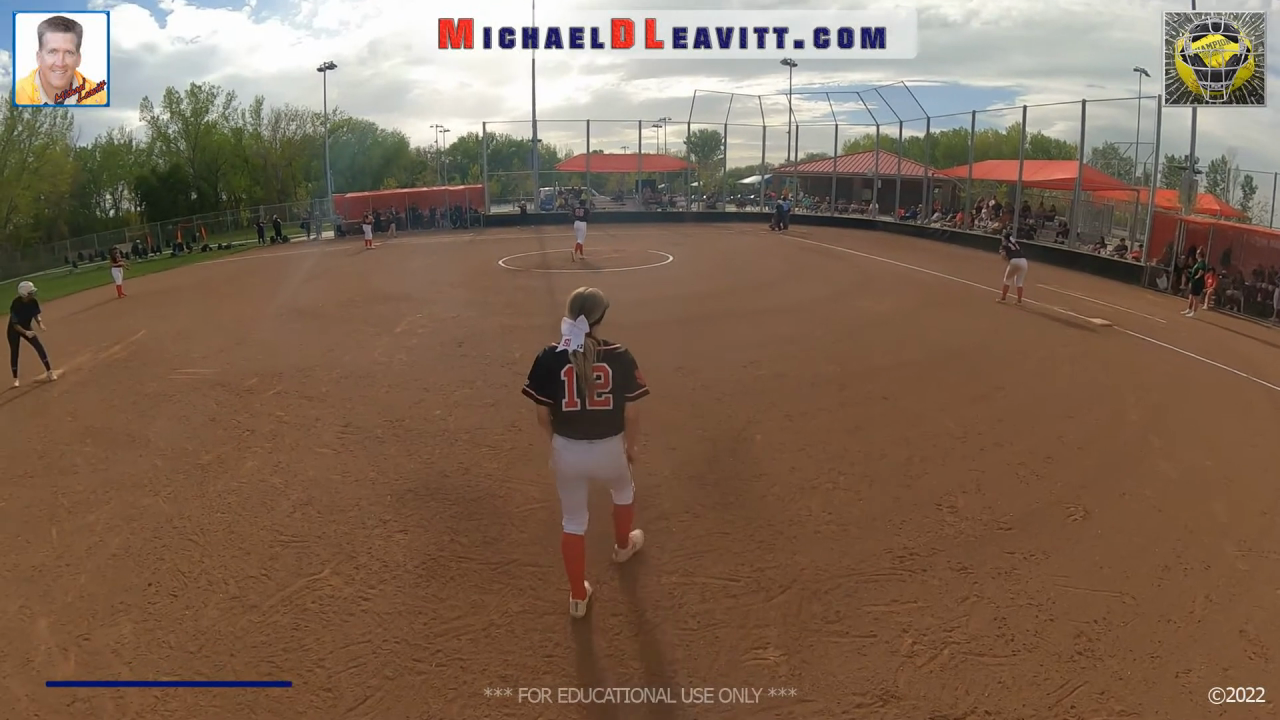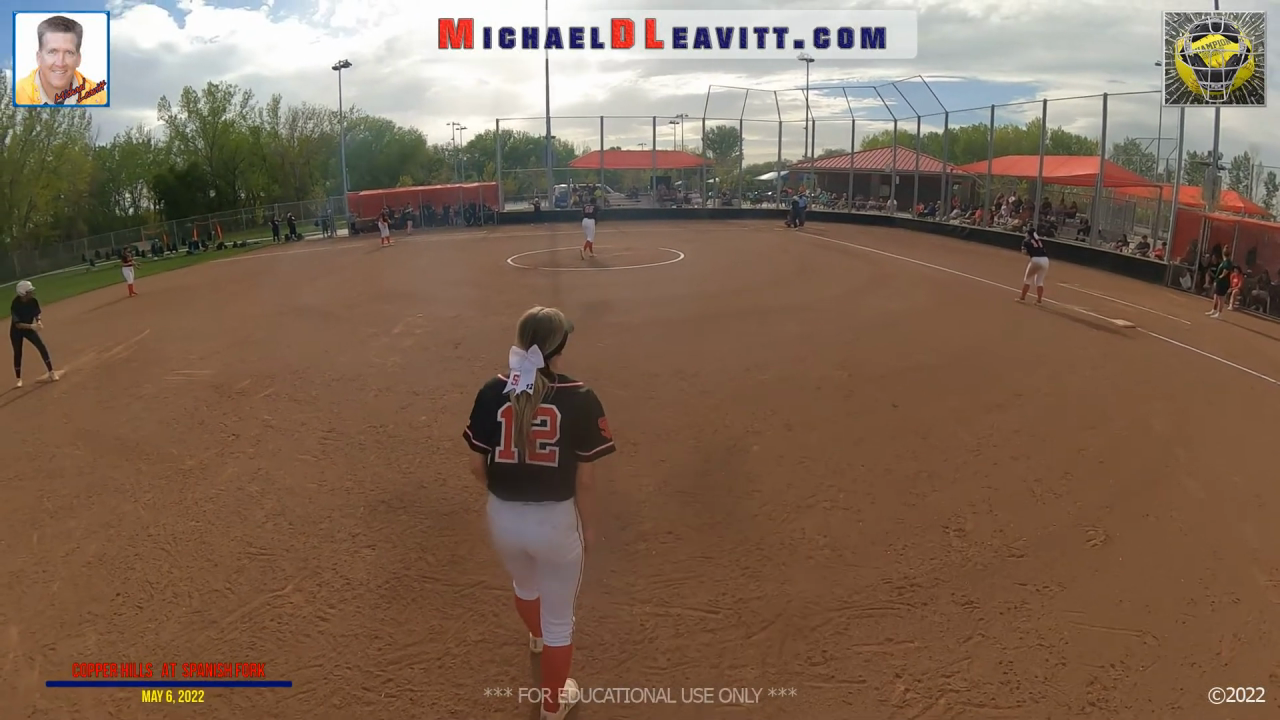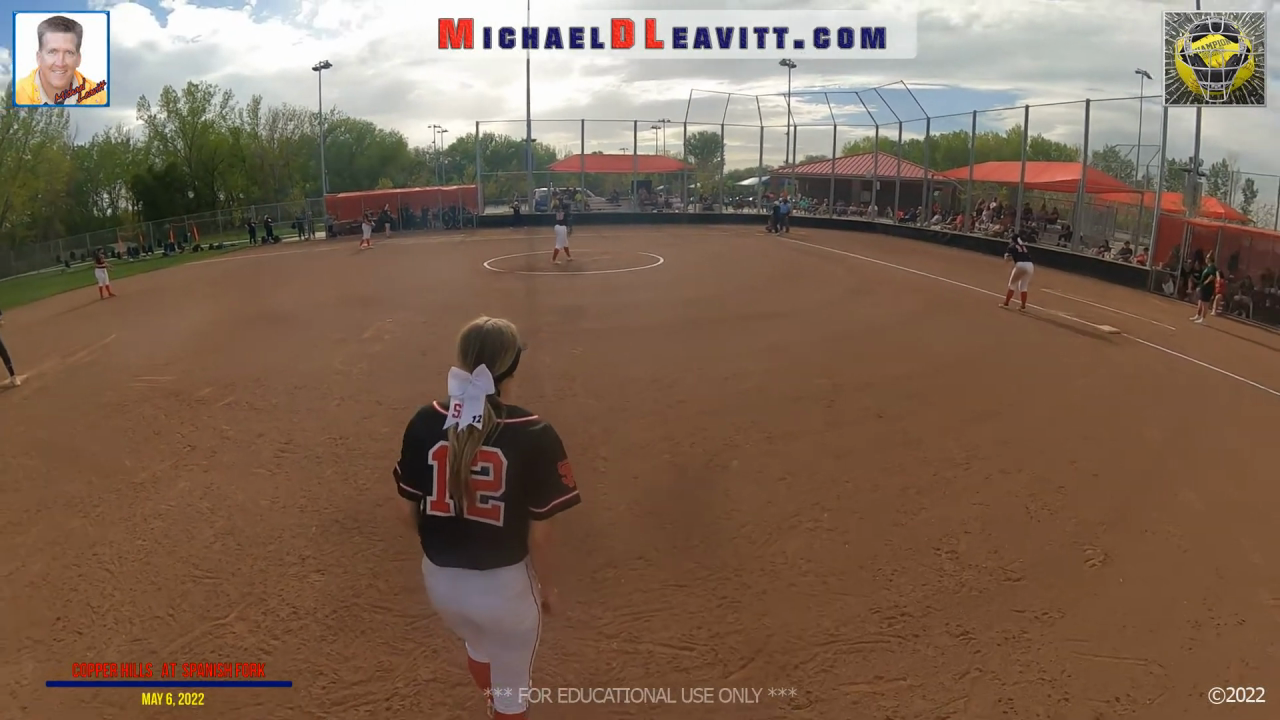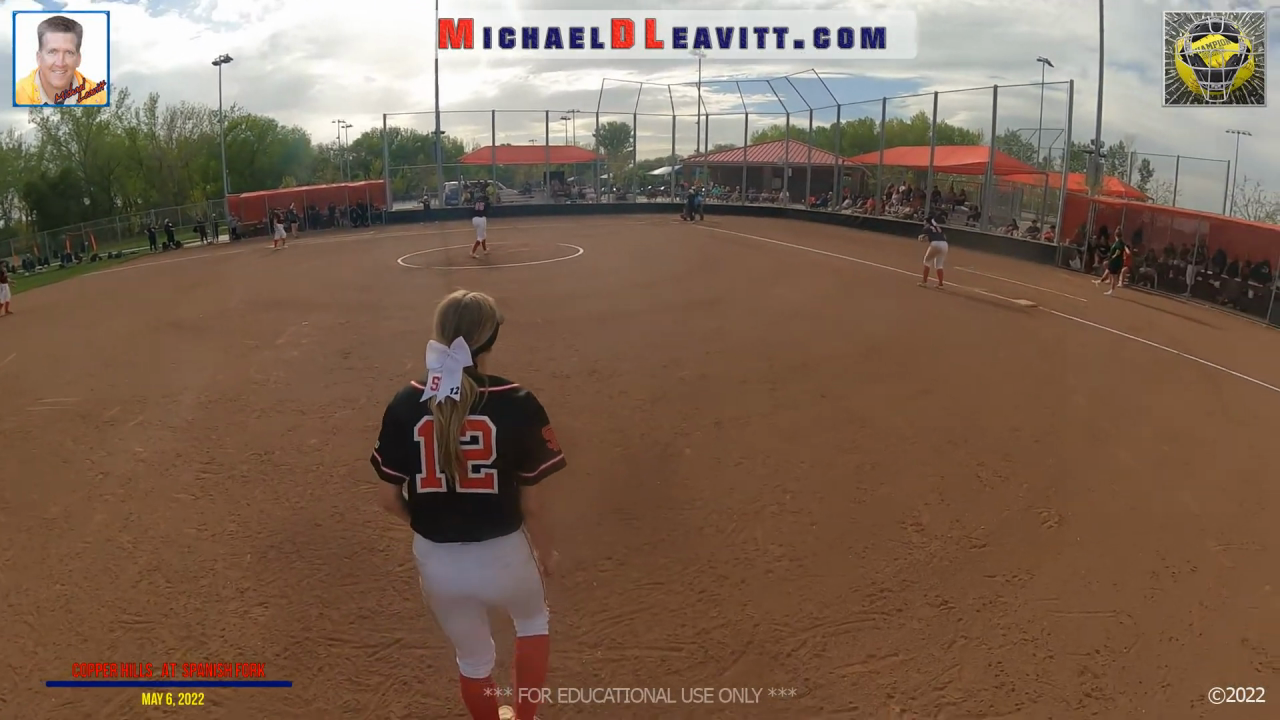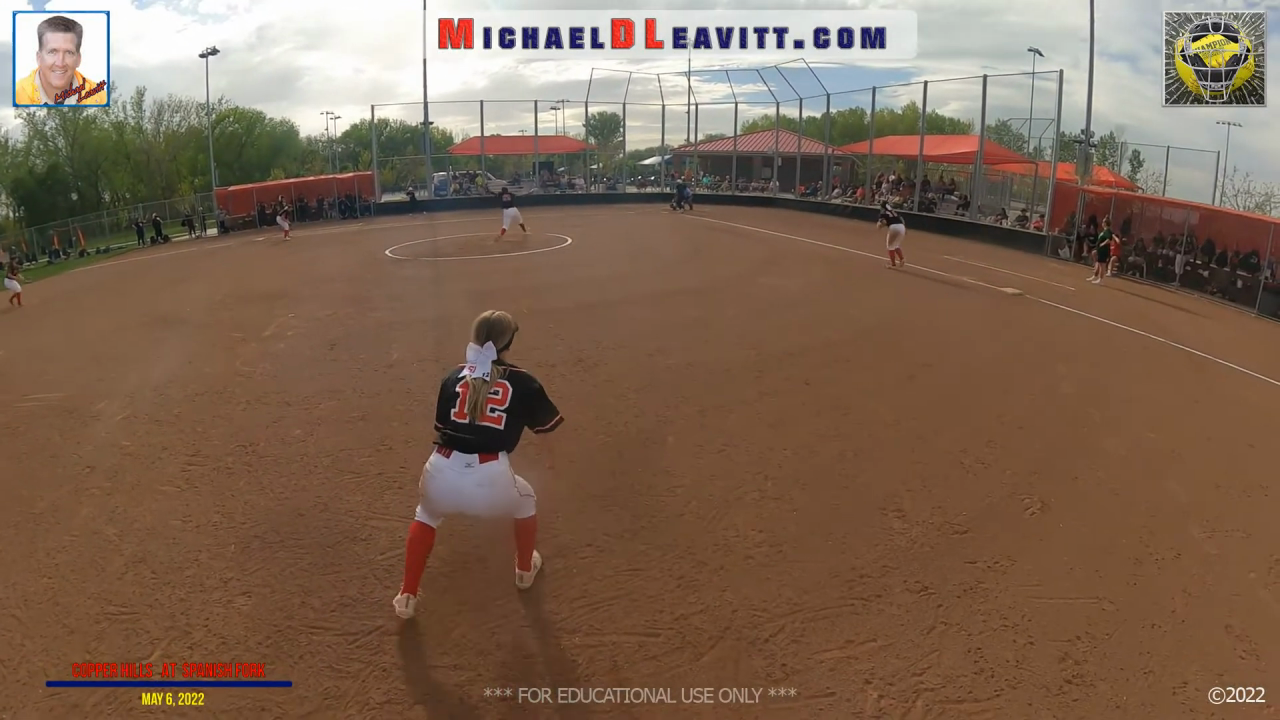
dt=0.7s
person 1, frame 1
left shoulder: (549, 358)
right shoulder: (619, 357)
left elbow: (542, 414)
right elbow: (630, 414)
right wrist: (631, 446)
left hip: (566, 451)
right hip: (608, 448)
left knee: (573, 522)
right knee: (623, 490)
right ankle: (623, 545)
person 1, frame 2
left shoulder: (492, 393)
right shoulder: (579, 399)
left elbow: (478, 466)
right elbow: (584, 480)
right wrist: (586, 524)
left hip: (503, 519)
right hip: (556, 521)
left knee: (525, 584)
right knee: (558, 622)
left ankle: (538, 637)
person 1, frame 3
left shoulder: (425, 424)
right shoulder: (534, 436)
left elbow: (410, 511)
right elbow: (538, 536)
right wrist: (546, 586)
left hip: (440, 579)
right hip: (505, 584)
left knee: (478, 646)
right knee: (512, 686)
person 1, frame 4
left shoulder: (404, 405)
right shoulder: (516, 404)
left elbow: (389, 499)
right elbow: (531, 502)
right wrist: (545, 551)
left hip: (437, 562)
right hip: (503, 553)
left knee: (472, 658)
right knee: (532, 616)
person 1, frame 5
left shoulder: (452, 379)
right shoulder: (523, 383)
right elbow: (545, 432)
left hip: (442, 474)
right hip: (491, 479)
left knee: (426, 516)
right knee: (524, 499)
left ankle: (408, 595)
right ankle: (524, 570)
